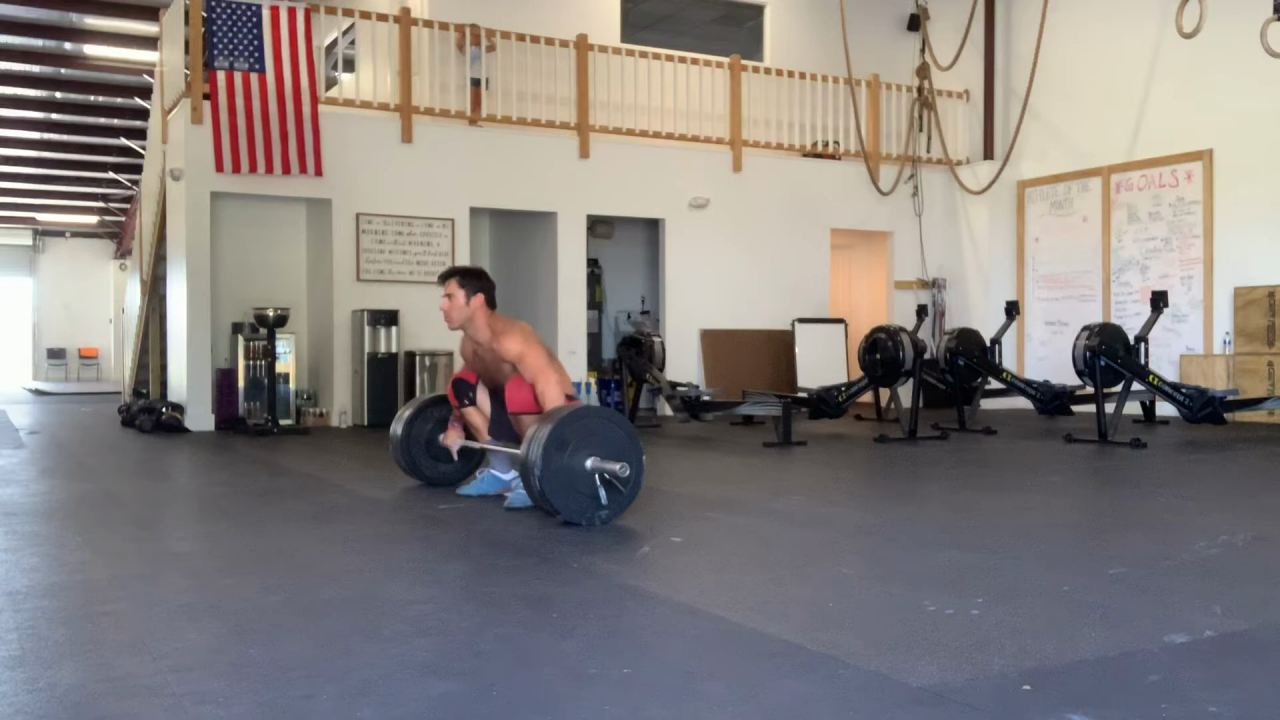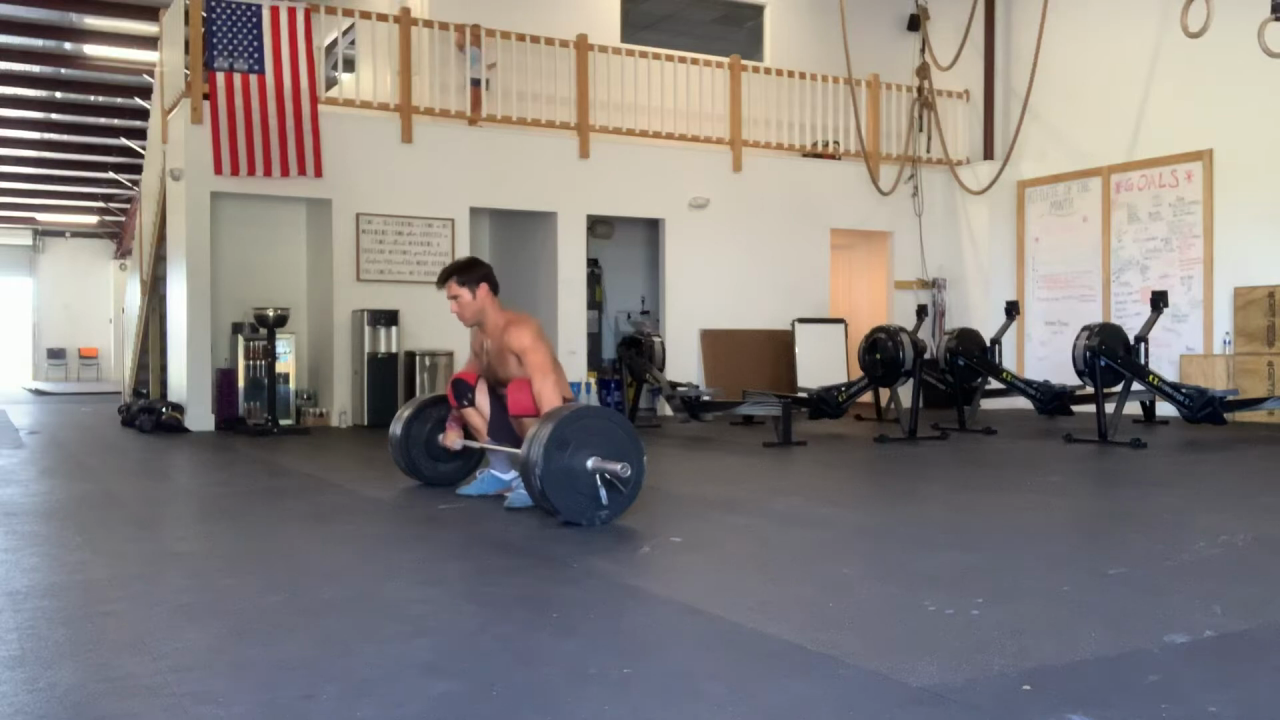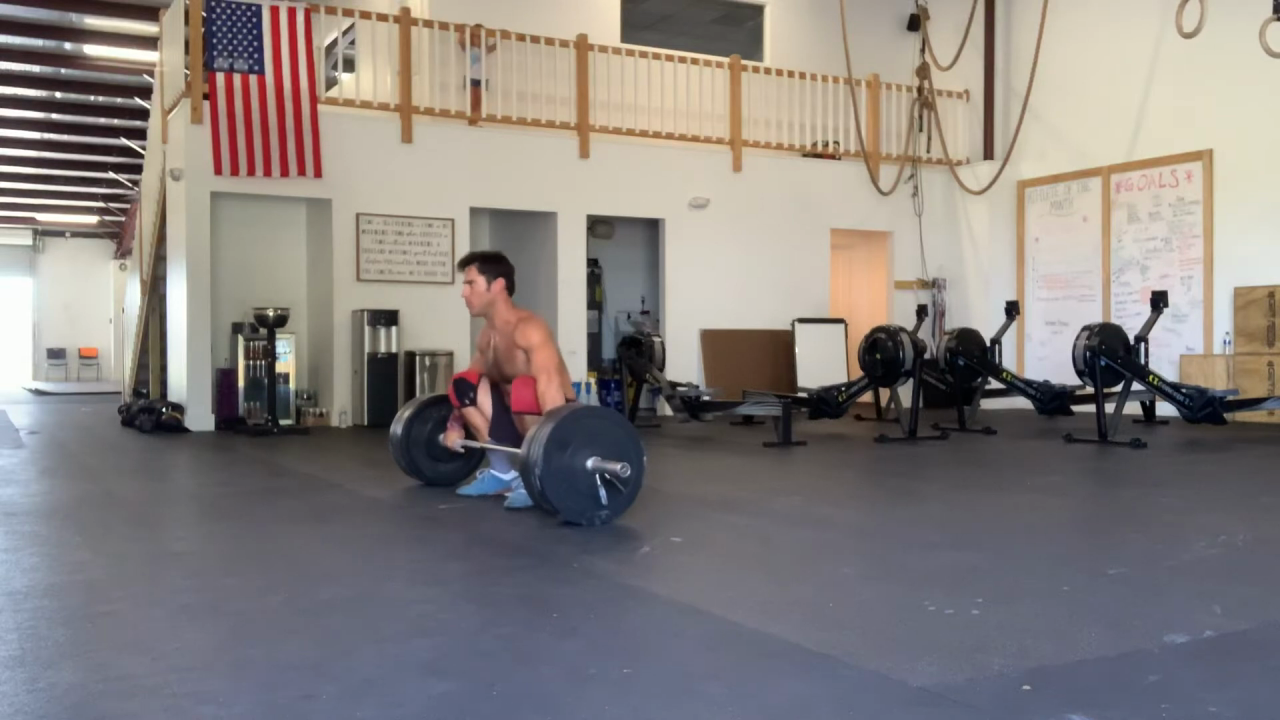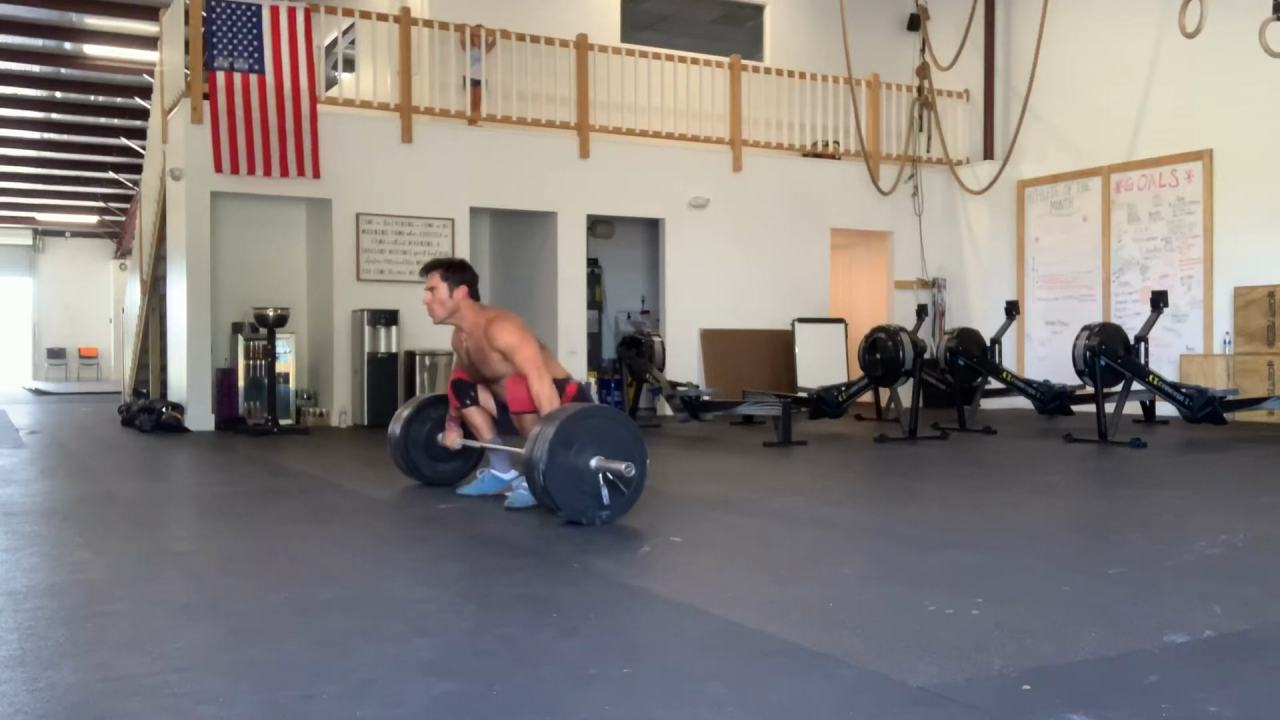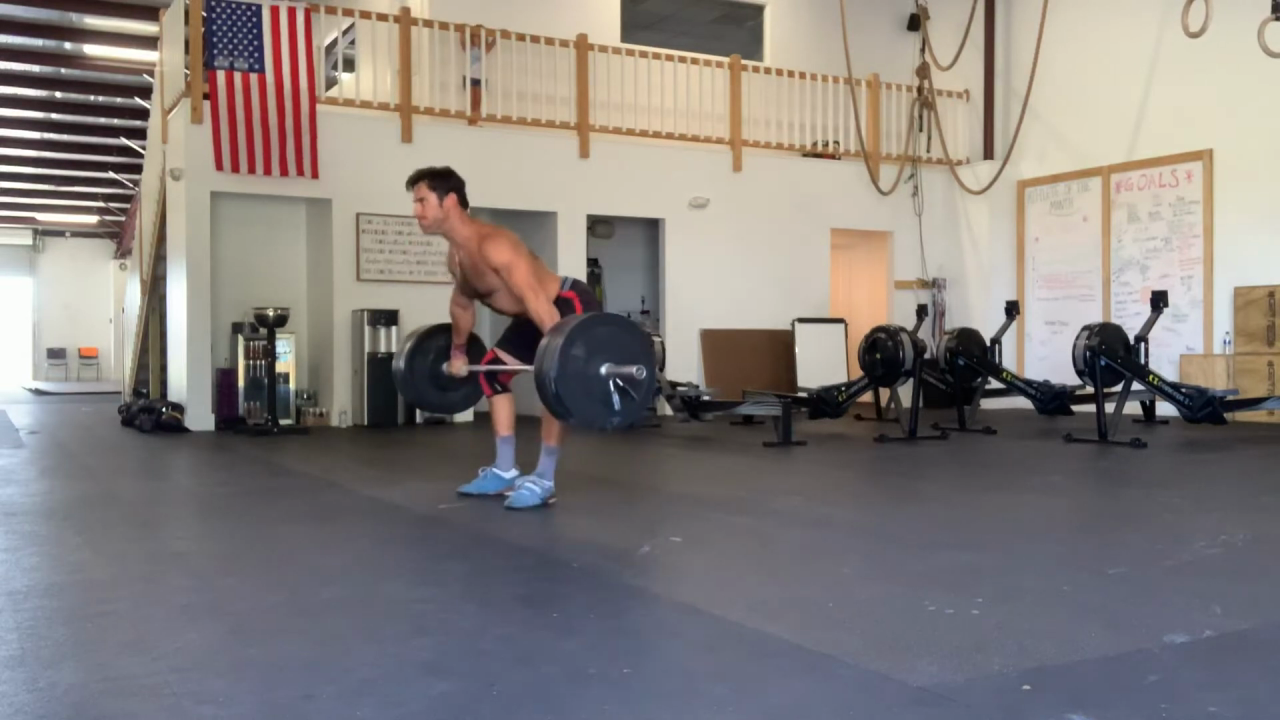
dt=1s
person 1, frame 1
left shoulder: (507, 336)
right shoulder: (470, 344)
left elbow: (549, 381)
right wrist: (456, 424)
right hip: (523, 417)
left knee: (519, 389)
right knee: (462, 385)
right ankle: (502, 472)
person 1, frame 2
left shoulder: (518, 330)
right shoulder: (480, 337)
left elbow: (545, 384)
right elbow: (469, 378)
right wrist: (454, 424)
right hip: (521, 422)
left knee: (520, 392)
right knee: (462, 385)
right ankle: (503, 472)
person 1, frame 3
left shoulder: (528, 328)
right shoulder: (488, 334)
left elbow: (549, 384)
right elbow: (473, 379)
right wrist: (456, 424)
right hip: (523, 420)
left knee: (523, 390)
right knee: (464, 385)
right ankle: (503, 473)
person 1, frame 4
left shoulder: (499, 327)
right shoulder: (461, 337)
left elbow: (540, 380)
right elbow: (462, 378)
right wrist: (452, 424)
left hip: (567, 403)
left knee: (519, 388)
right knee: (460, 387)
right ankle: (503, 472)
person 1, frame 5
left shoulder: (492, 243)
right shoulder: (455, 255)
left elbow: (536, 298)
right elbow: (462, 304)
right wrist: (458, 351)
left hip: (570, 304)
right hip: (531, 315)
right knee: (492, 373)
left ankle: (543, 480)
right ankle: (504, 472)
